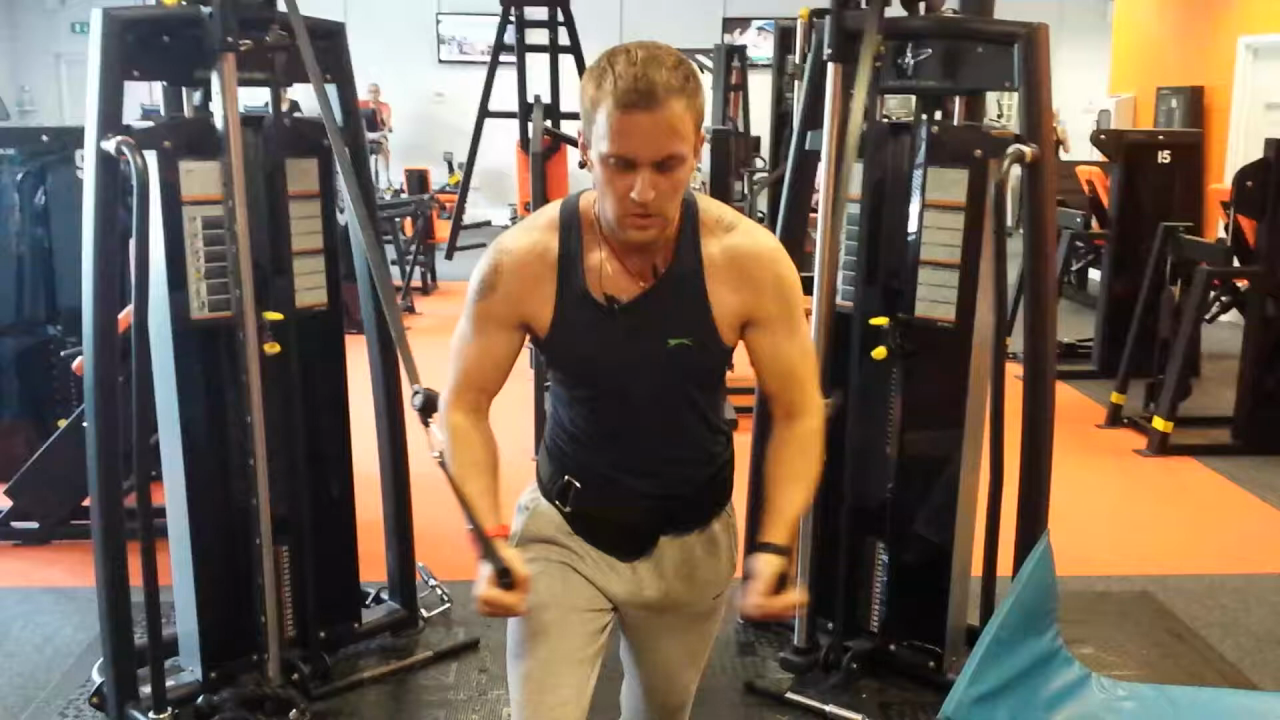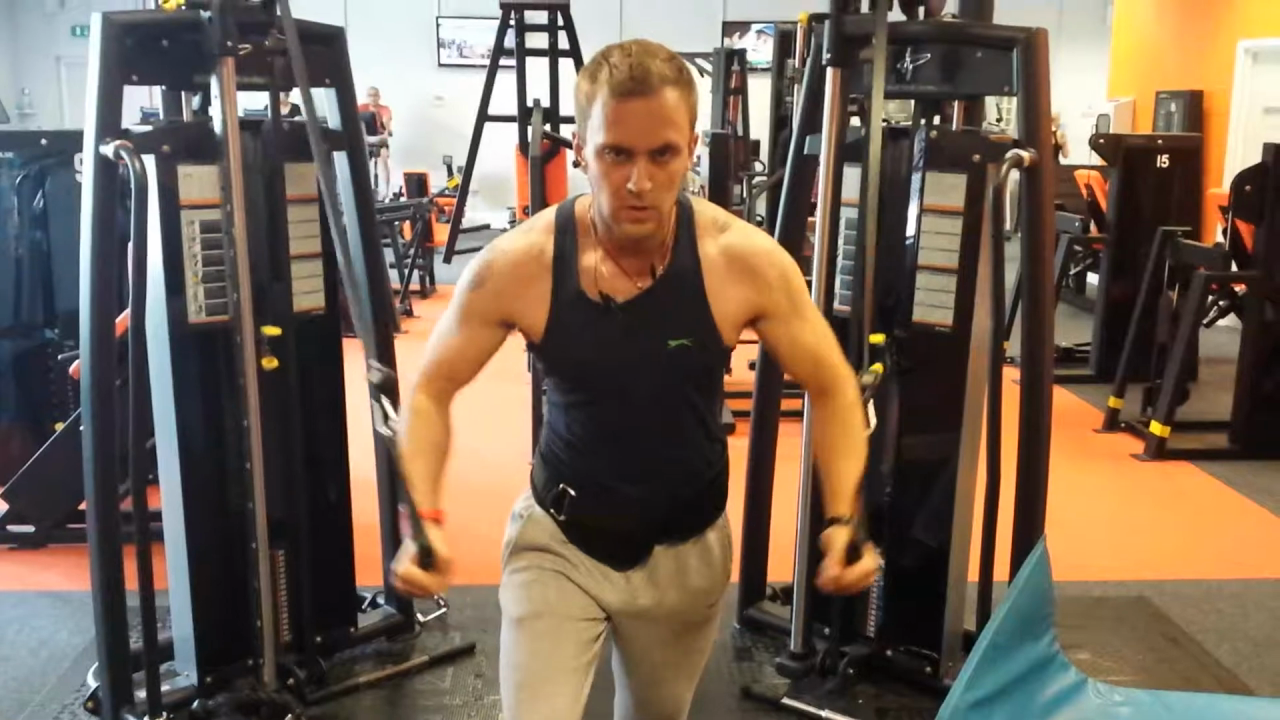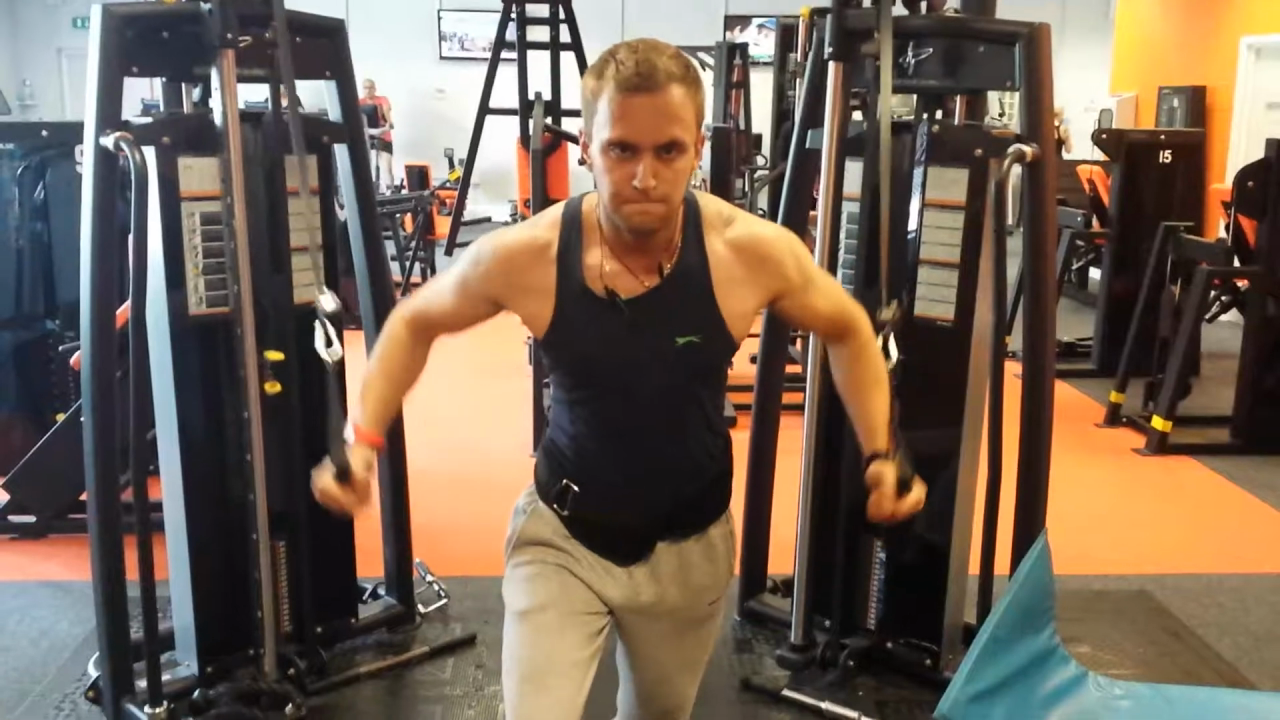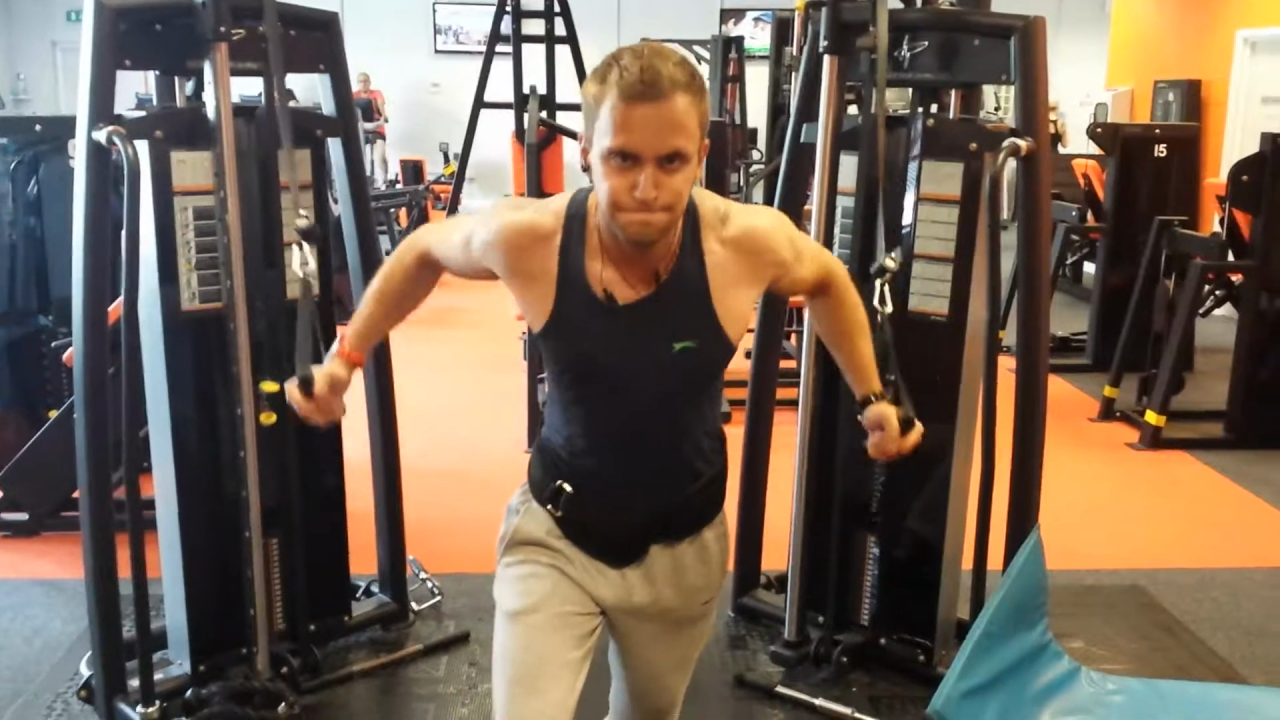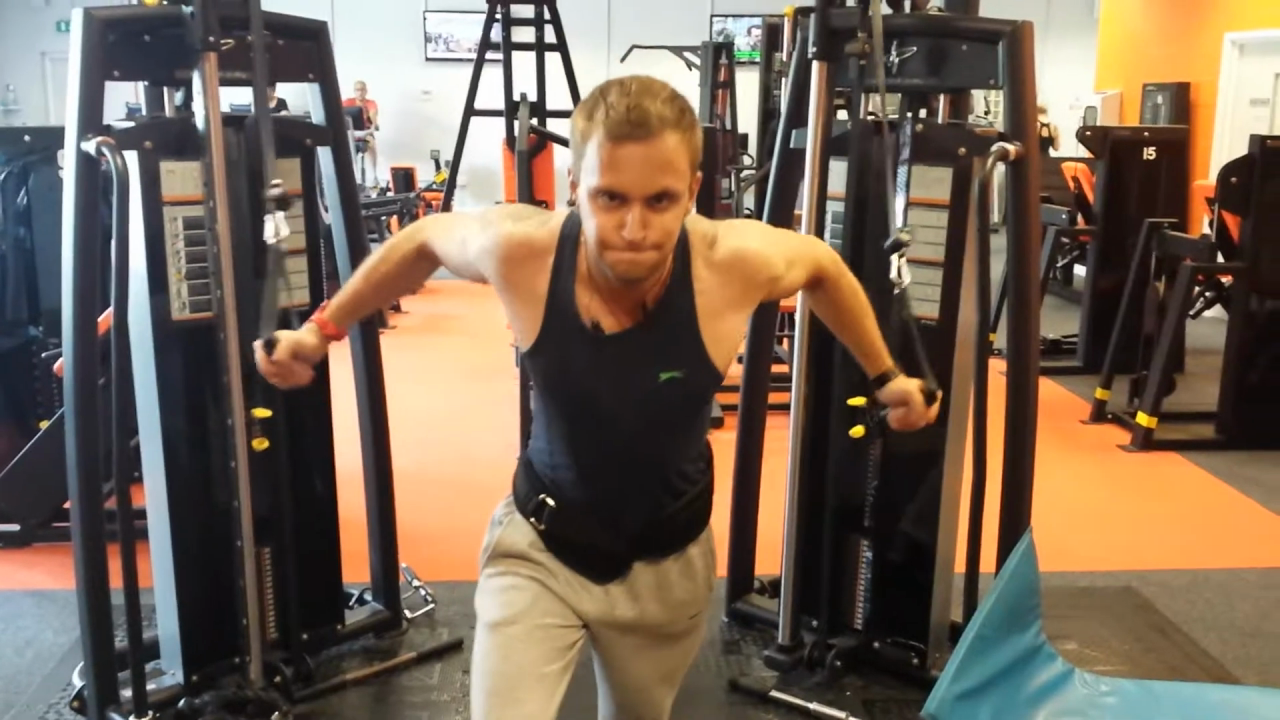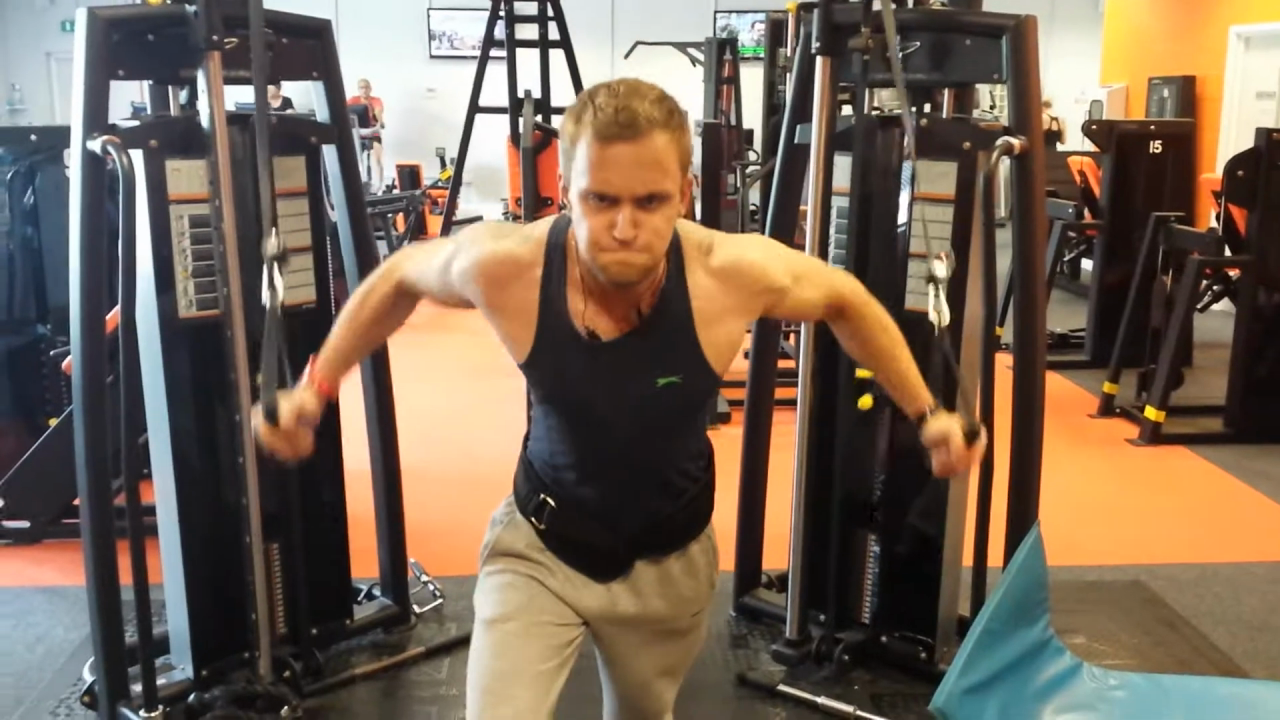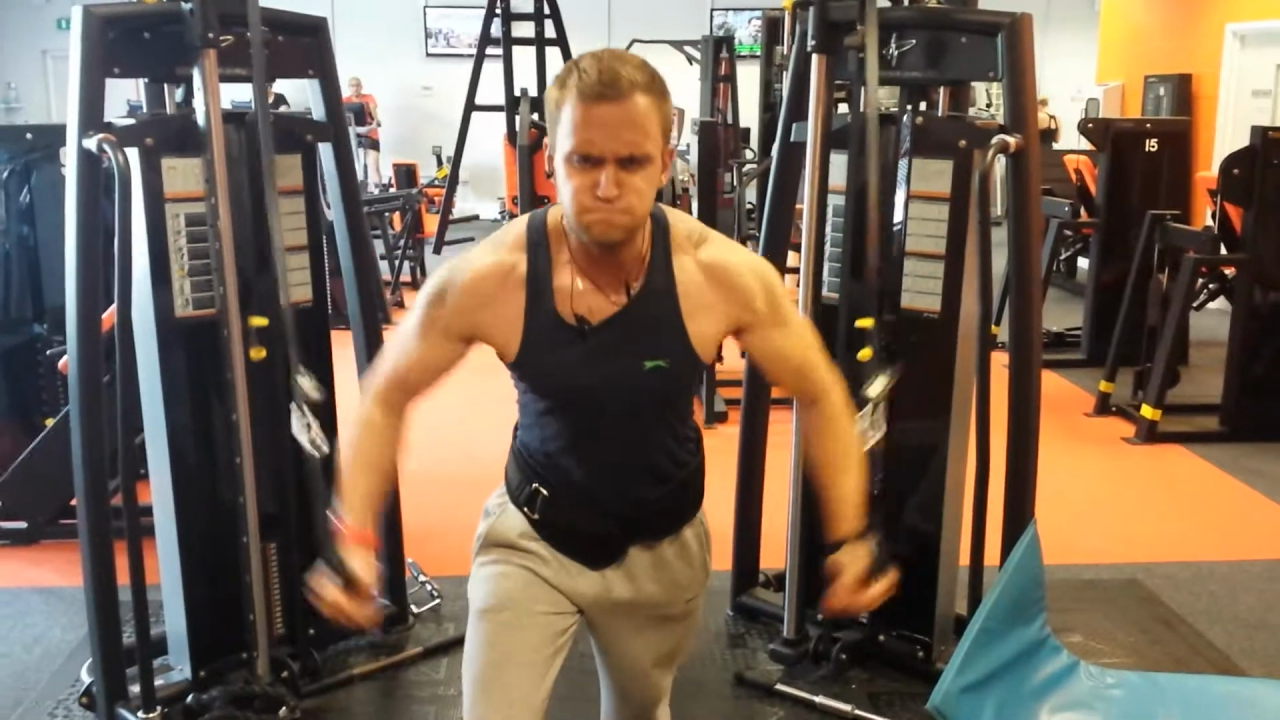
dt=0.2s
person 1, frame 1
left shoulder: (749, 259)
right shoulder: (522, 260)
left elbow: (798, 412)
right elbow: (465, 406)
left wrist: (775, 548)
right wrist: (489, 541)
left hip: (692, 537)
right hip: (565, 529)
person 1, frame 2
left shoulder: (746, 259)
right shoulder: (518, 264)
left elbow: (831, 388)
right elbow: (430, 390)
left wrist: (841, 520)
right wrist: (426, 522)
left hip: (686, 546)
right hip: (560, 540)
person 1, frame 3
left shoulder: (752, 250)
right shoulder: (526, 254)
left elbow: (847, 331)
right elbow: (417, 321)
left wrist: (880, 453)
right wrist: (364, 445)
left hip: (689, 541)
right hip: (562, 534)
person 1, frame 4
left shoulder: (748, 242)
right shoulder: (527, 237)
left elbow: (827, 281)
right elbow: (426, 251)
left wrist: (871, 396)
right wrist: (345, 359)
left hip: (684, 543)
right hip: (555, 534)
person 1, frame 5
left shoulder: (739, 262)
right shoulder: (518, 248)
left elbow: (821, 264)
right elbow: (427, 236)
left wrist: (886, 375)
right wrist: (322, 330)
left hip: (669, 559)
right hip: (538, 549)
person 1, frame 6
left shoulder: (736, 273)
right shoulder: (507, 266)
left elbow: (846, 298)
right elbow: (405, 272)
left wrist: (926, 409)
right wrist: (316, 381)
left hip: (671, 556)
right hip: (539, 544)
person 1, frame 7
left shoulder: (725, 275)
right shoulder: (485, 277)
left elbow: (818, 394)
right elbow: (385, 394)
left wrist: (850, 538)
right wrist: (355, 541)
left hip: (662, 543)
right hip: (533, 533)
